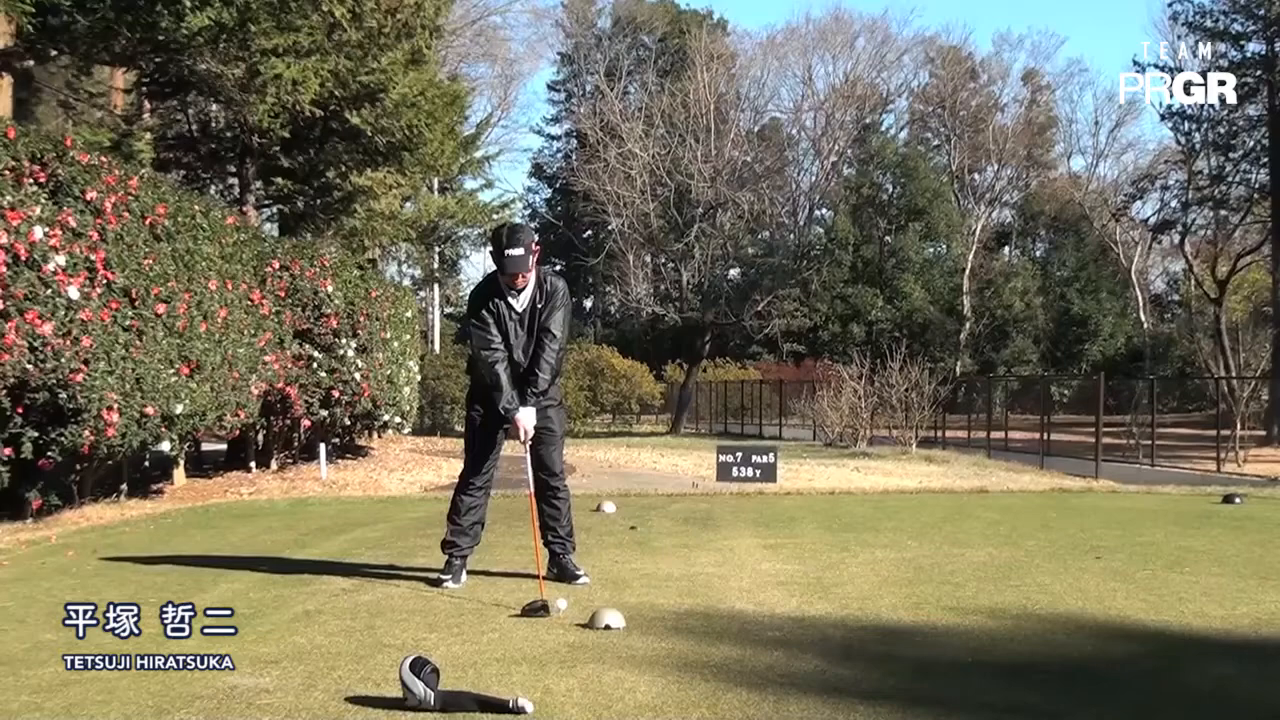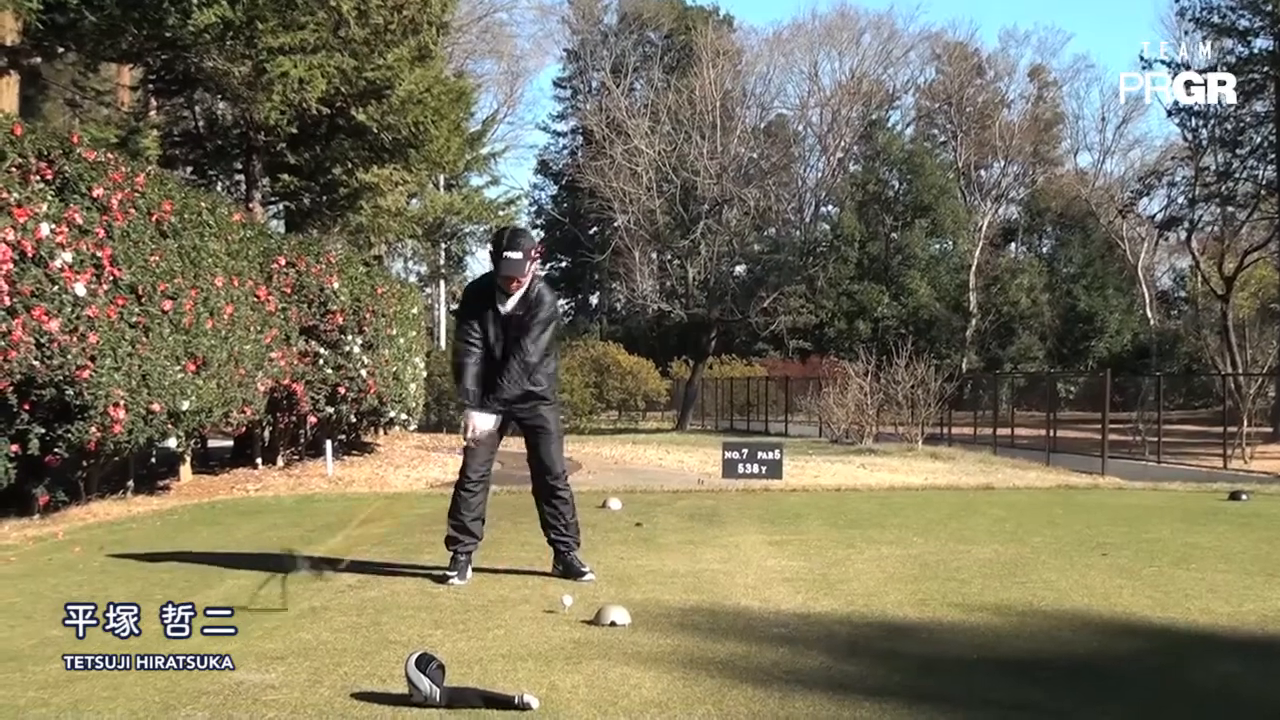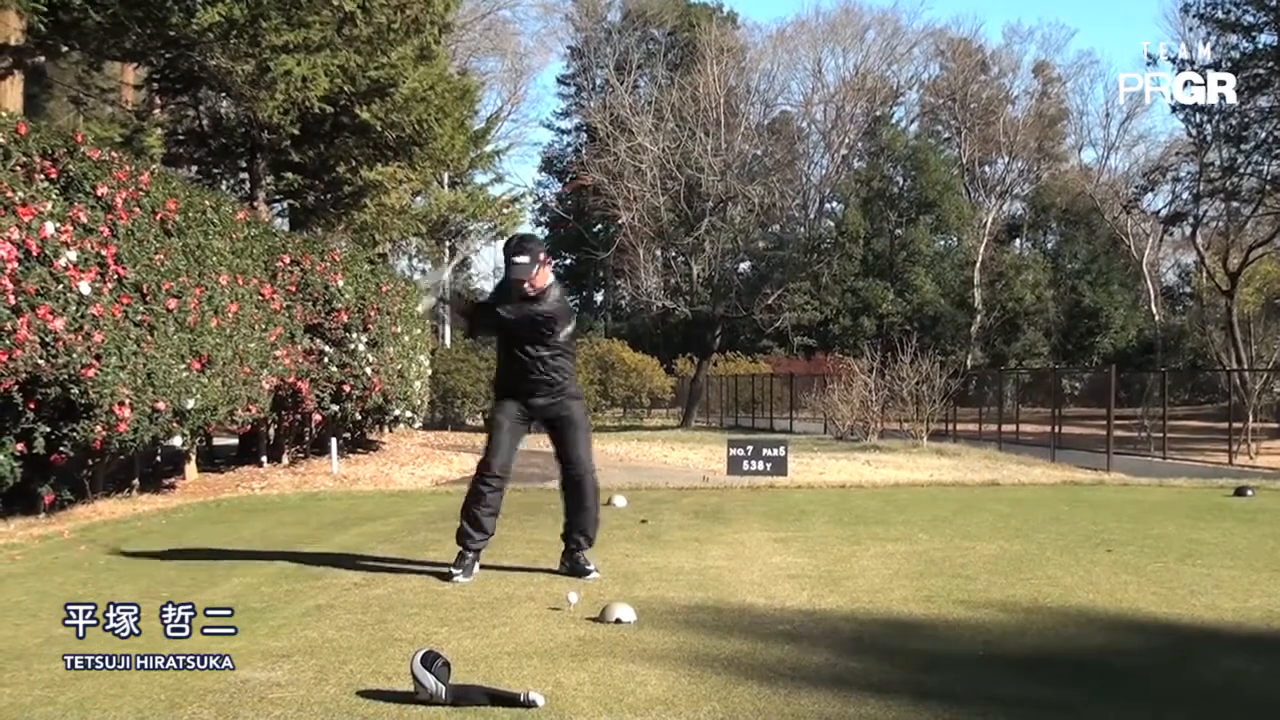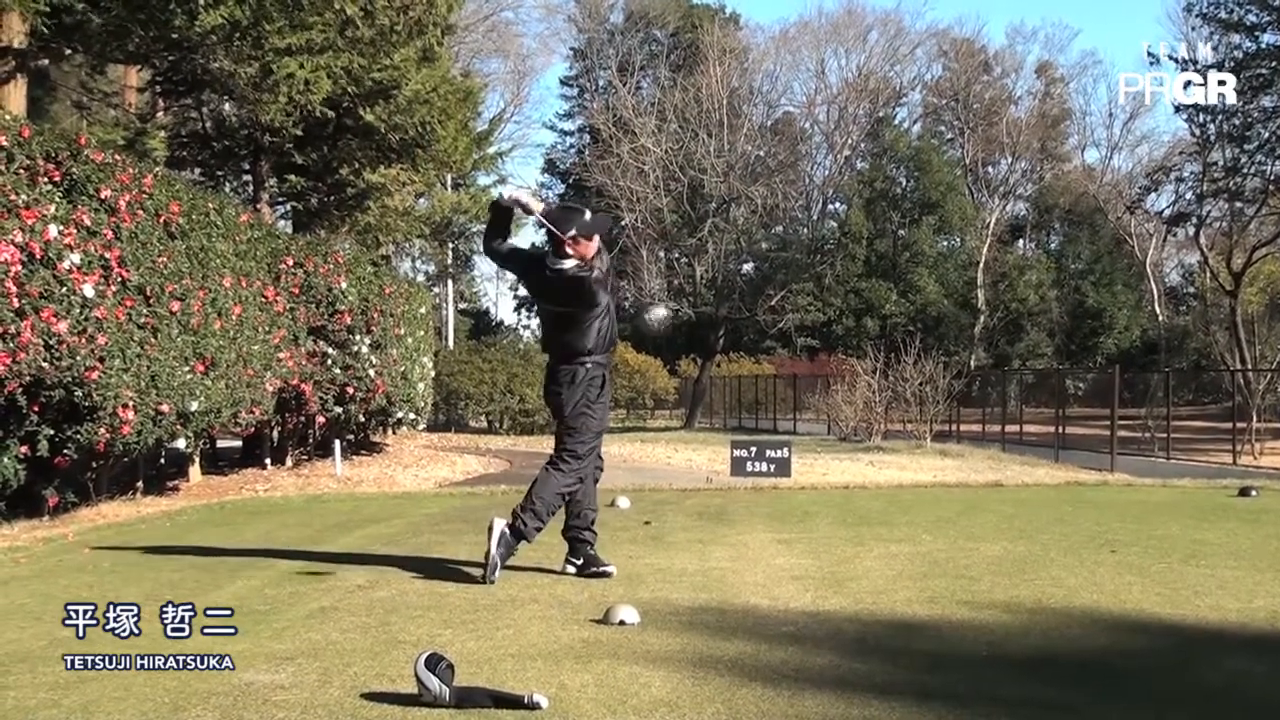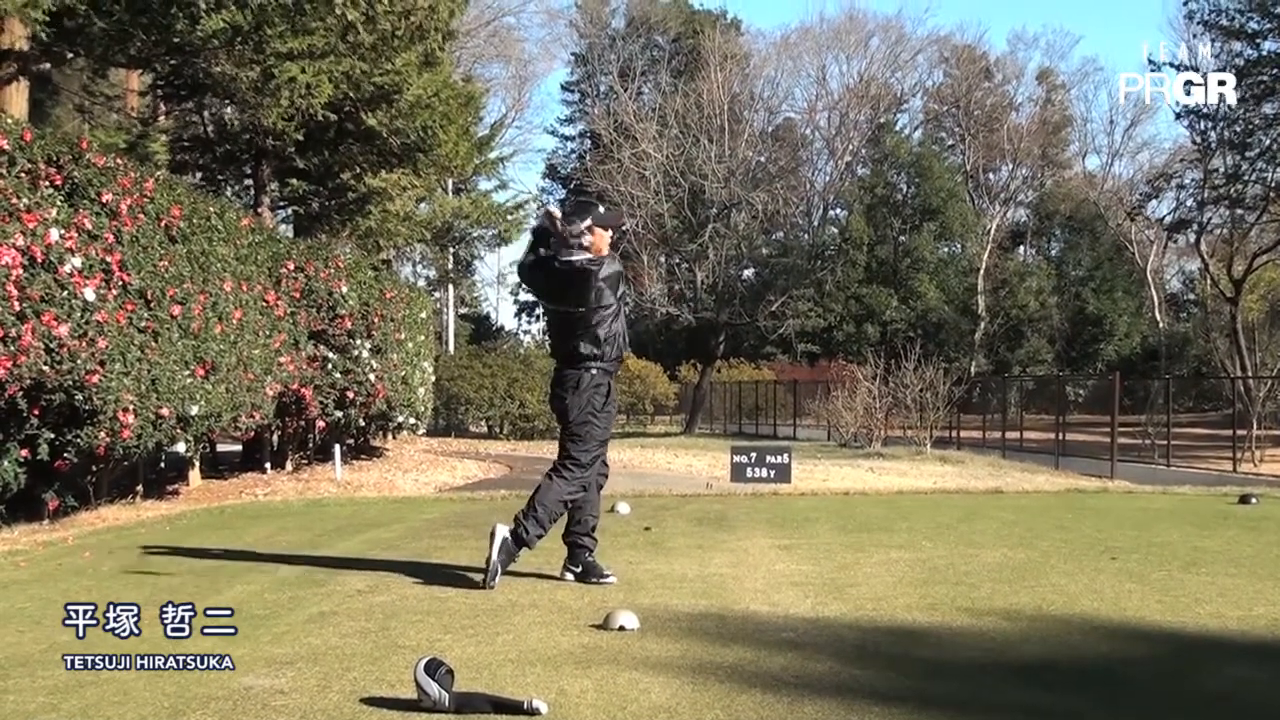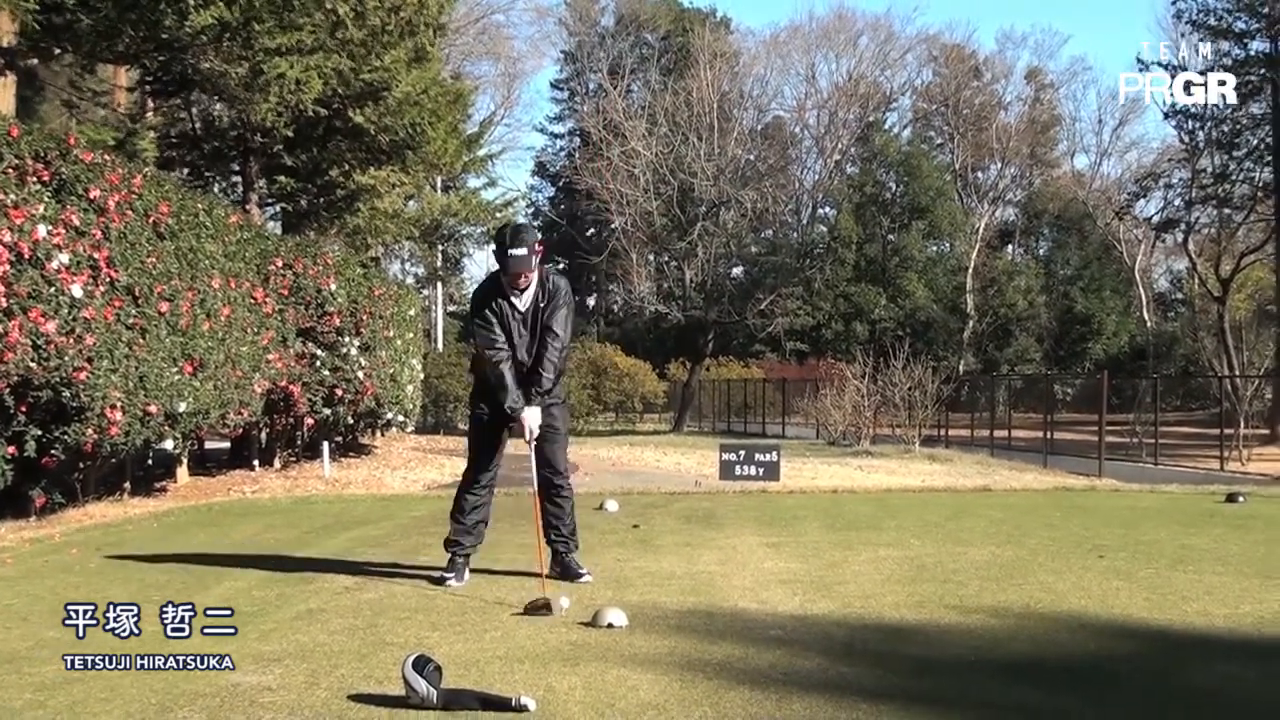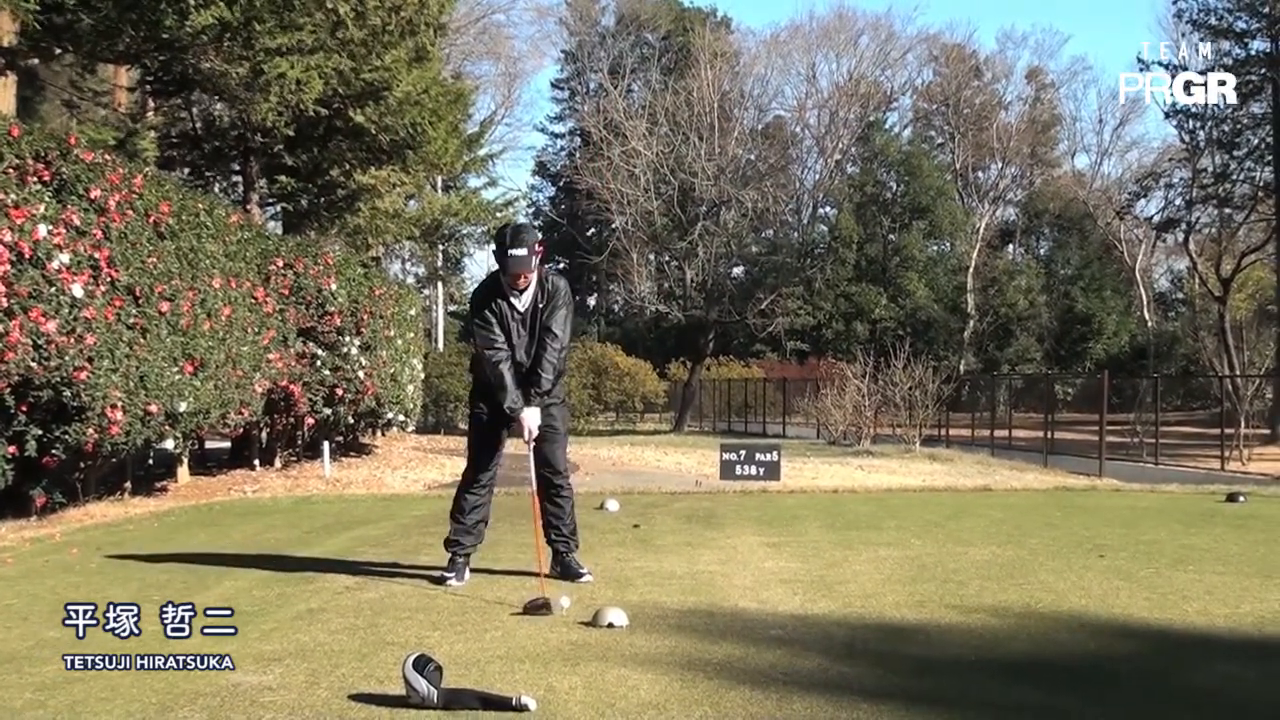
dt=0.7s
person 1, frame 1
left shoulder: (554, 289)
right shoulder: (483, 296)
left elbow: (550, 350)
right elbow: (490, 358)
left wrist: (529, 403)
right wrist: (512, 408)
left hip: (542, 395)
right hip: (492, 396)
left knee: (552, 476)
right knee: (476, 475)
left ankle: (561, 556)
right ankle: (456, 556)
person 1, frame 2
left shoulder: (543, 302)
right shoulder: (478, 292)
left elbow: (522, 361)
right elbow: (469, 352)
left wrist: (492, 408)
right wrist: (474, 407)
left hip: (535, 396)
right hip: (486, 398)
left knee: (552, 474)
right knee: (473, 473)
left ankle: (566, 554)
right ankle: (461, 554)
person 1, frame 3
left shoulder: (550, 306)
right shoulder: (515, 287)
left elbow: (487, 318)
left wrist: (464, 311)
left hip: (559, 394)
right hip: (515, 394)
left knee: (580, 473)
right knee: (492, 470)
left ankle: (575, 552)
right ankle: (470, 550)
person 1, frame 4
left shoulder: (537, 267)
right shoulder: (593, 280)
left elbow: (495, 247)
right elbow: (596, 255)
left wrist: (503, 205)
right wrist: (539, 208)
left hip: (567, 374)
right hip: (586, 378)
left knee: (586, 463)
right knee: (570, 462)
left ankle: (580, 551)
right ankle: (513, 532)
person 1, frame 5
left shoulder: (548, 270)
right shoulder: (605, 274)
left elbow: (526, 266)
left wrist: (545, 230)
right wrist: (568, 227)
left hip: (572, 378)
right hip: (592, 382)
left knee: (591, 469)
right knee: (575, 468)
left ankle: (579, 557)
right ankle: (514, 538)
person 1, frame 6
left shoulder: (556, 289)
right shoulder: (486, 296)
left elbow: (553, 349)
right elbow: (495, 357)
left wrist: (534, 402)
right wrist: (518, 408)
left hip: (545, 391)
right hip: (495, 391)
left knee: (555, 472)
right knee: (480, 472)
left ankle: (563, 555)
right ankle: (459, 555)
person 1, frame 7
left shoulder: (556, 289)
right shoulder: (485, 296)
left elbow: (552, 349)
right elbow: (494, 357)
left wrist: (533, 403)
right wrist: (517, 409)
left hip: (544, 392)
right hip: (495, 392)
left knee: (555, 472)
right knee: (479, 472)
left ankle: (563, 554)
right ankle: (459, 554)
